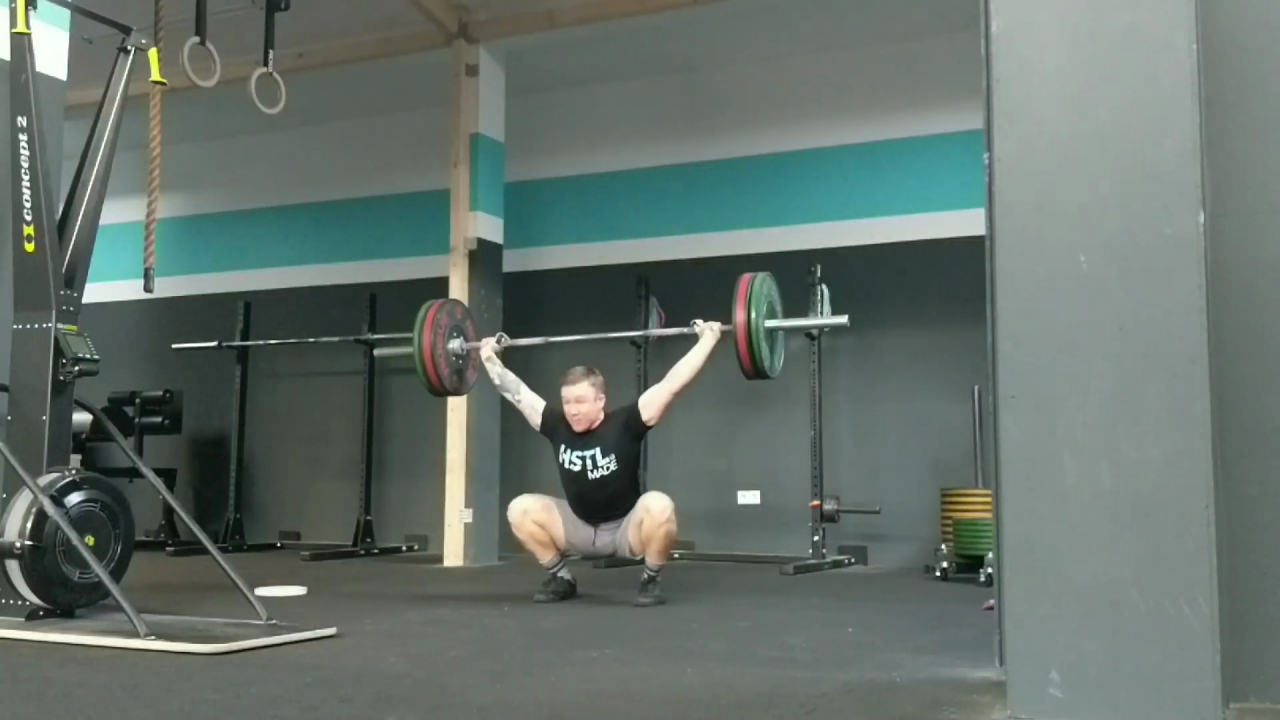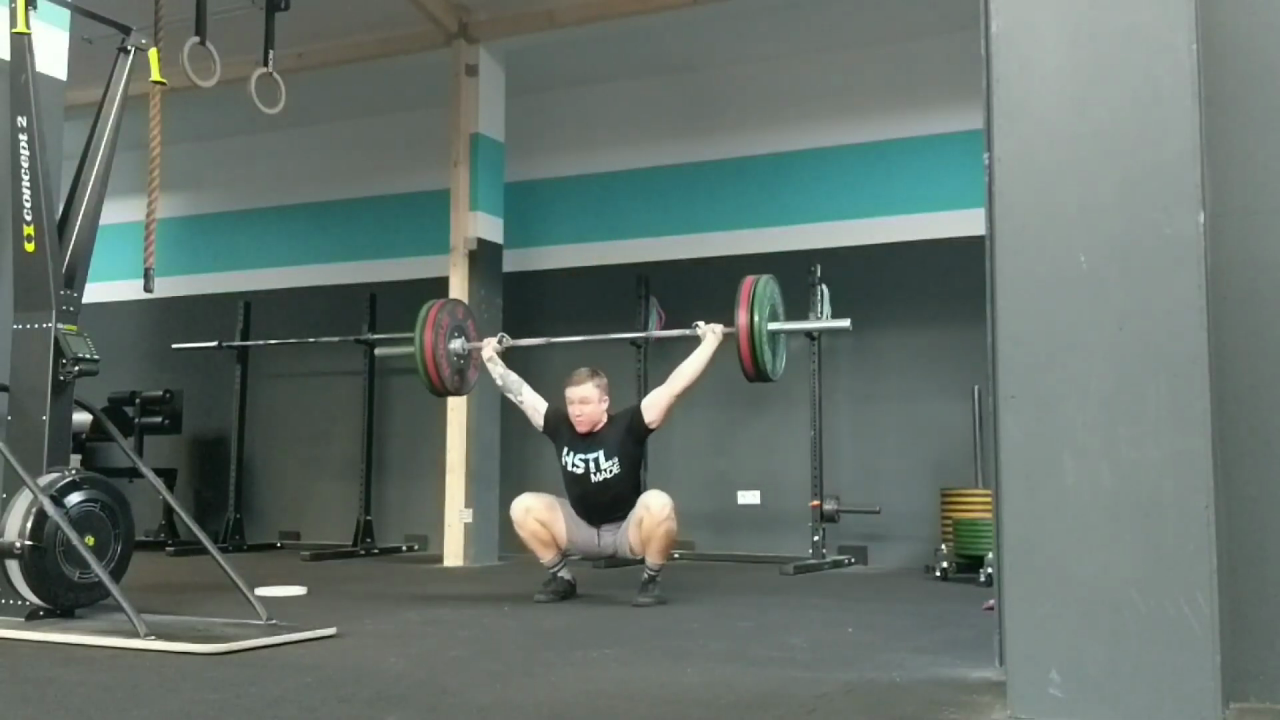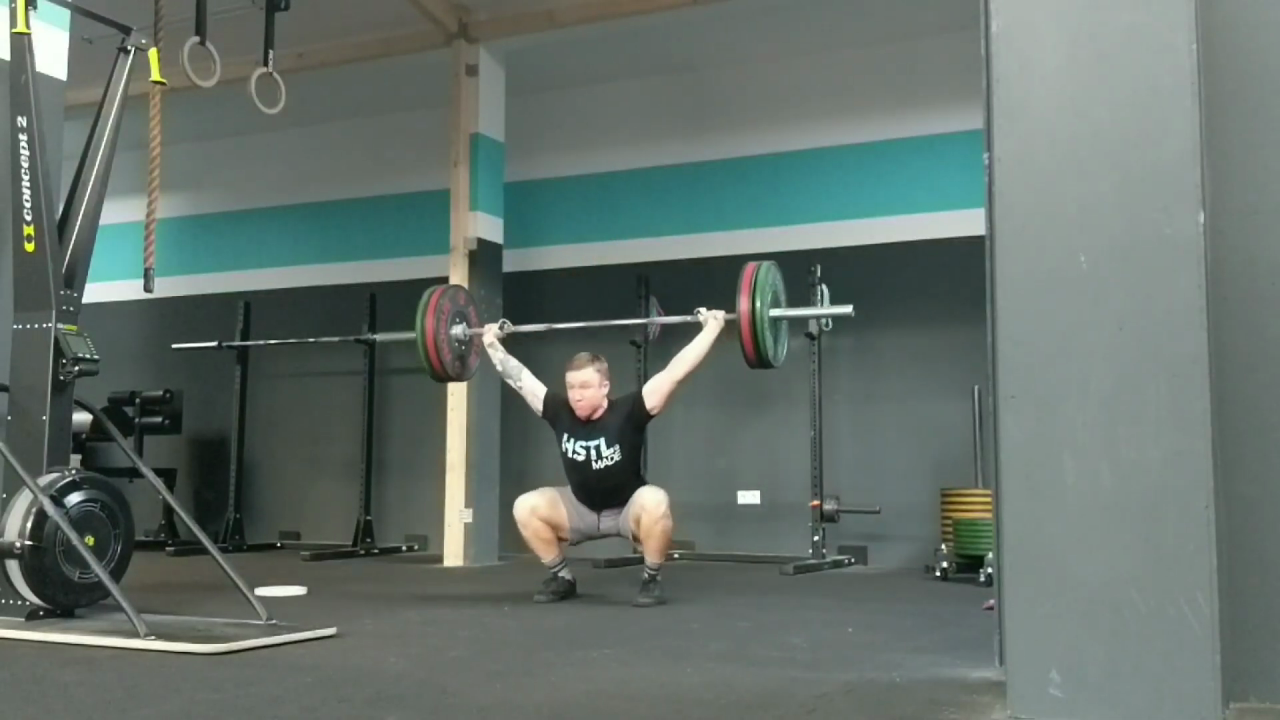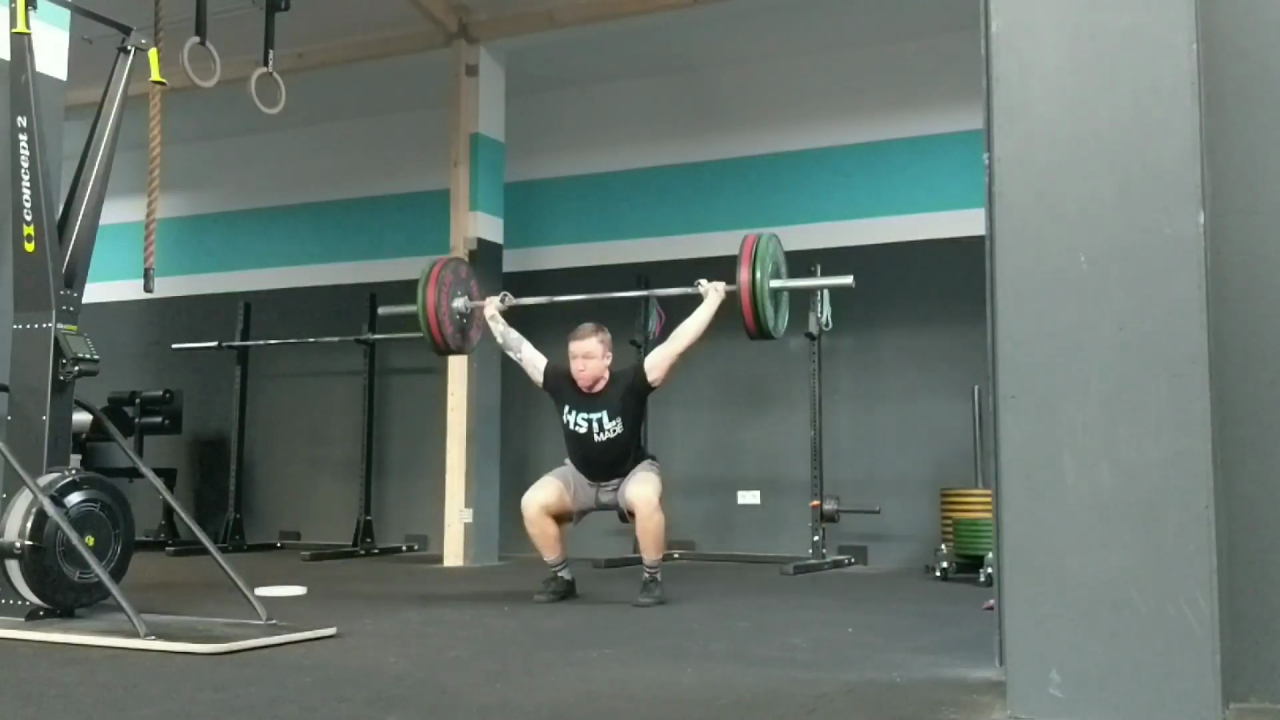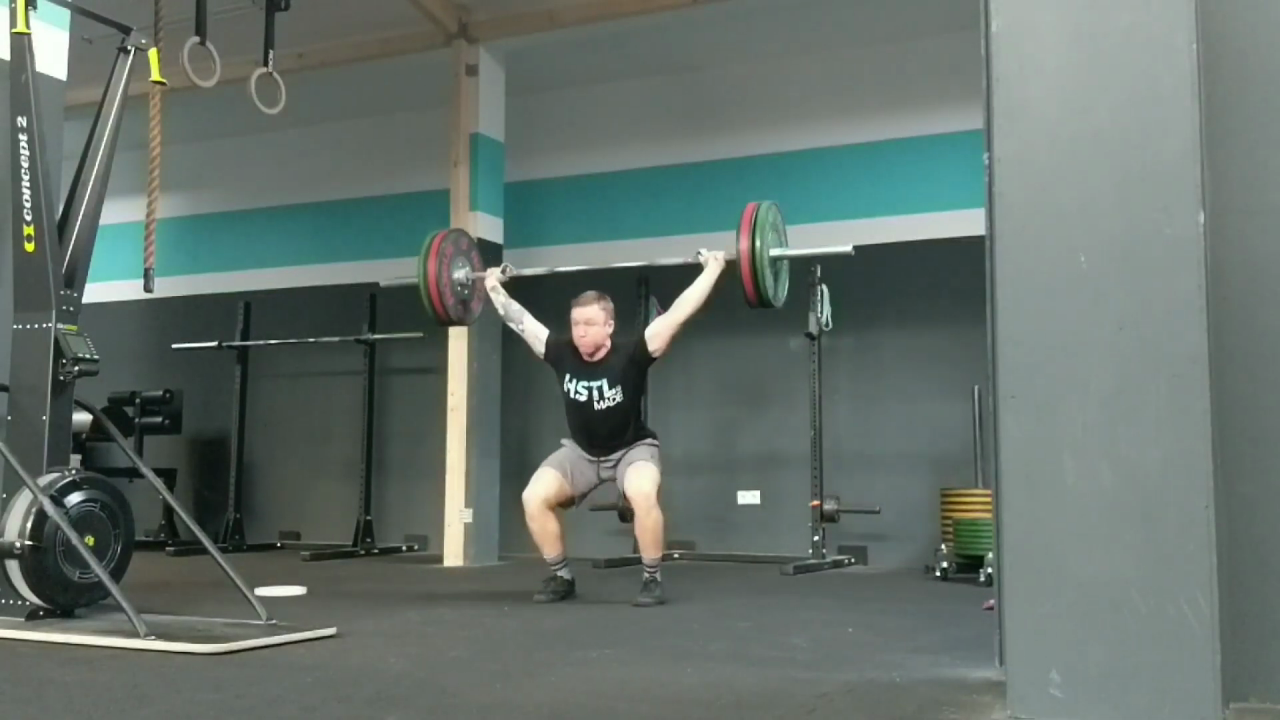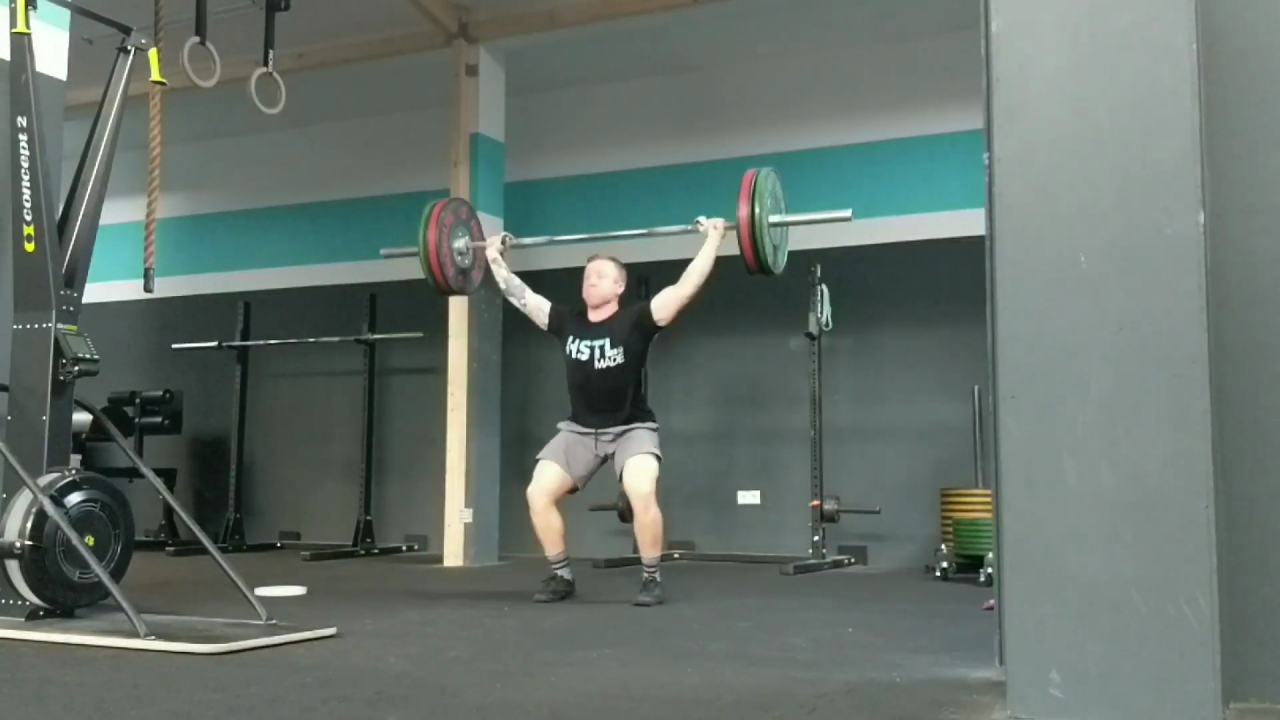
dt=0.2s
person 1, frame 1
left shoulder: (625, 425)
right shoulder: (556, 425)
left elbow: (671, 384)
right elbow: (517, 392)
left wrist: (707, 339)
right wrist: (488, 356)
left hip: (627, 528)
right hip: (579, 528)
left knee: (659, 507)
right knee: (520, 509)
left ankle: (650, 581)
right ankle: (561, 577)
person 1, frame 2
left shoulder: (628, 427)
right shoulder: (559, 426)
left elbow: (674, 387)
right elbow: (520, 392)
left wrist: (710, 341)
right wrist: (490, 356)
left hip: (627, 528)
right hip: (581, 528)
left knee: (658, 505)
right knee: (522, 507)
left ankle: (651, 581)
right ankle: (561, 577)
person 1, frame 3
left shoulder: (628, 413)
right shoulder: (559, 411)
left elbow: (675, 372)
right elbow: (519, 377)
left wrist: (711, 328)
right wrist: (491, 343)
left hip: (628, 505)
right hip: (582, 507)
left knee: (655, 503)
right knee: (525, 507)
left ankle: (651, 580)
right ankle: (561, 577)
person 1, frame 4
left shoulder: (629, 384)
right shoulder: (560, 383)
left elbow: (676, 344)
right elbow: (520, 349)
left wrist: (712, 299)
right wrist: (493, 316)
left hip: (631, 470)
right hip: (581, 474)
left knee: (645, 500)
right knee: (533, 504)
left ankle: (652, 580)
right ankle: (562, 577)
person 1, frame 5
left shoulder: (631, 354)
right shoulder: (561, 353)
left elbow: (678, 314)
right elbow: (521, 321)
left wrist: (712, 269)
right wrist: (494, 287)
left hip: (631, 447)
right hip: (581, 450)
left knee: (642, 495)
right knee: (534, 497)
left ankle: (652, 580)
right ankle: (561, 577)
person 1, frame 6
left shoulder: (636, 320)
right shoulder: (566, 320)
left elbow: (687, 287)
right elbow: (520, 296)
left wrist: (711, 240)
right wrist: (496, 258)
left hip: (630, 427)
right hip: (580, 428)
left knee: (641, 492)
right knee: (538, 493)
left ankle: (652, 579)
right ankle: (561, 575)
